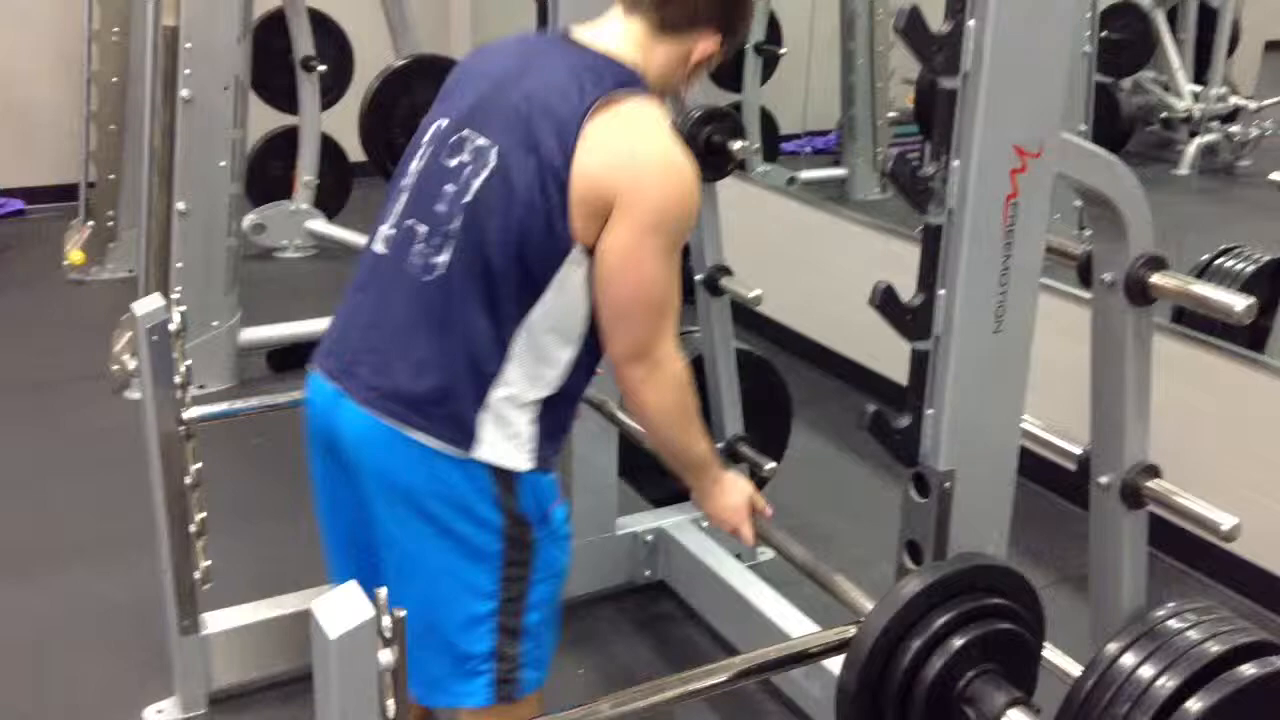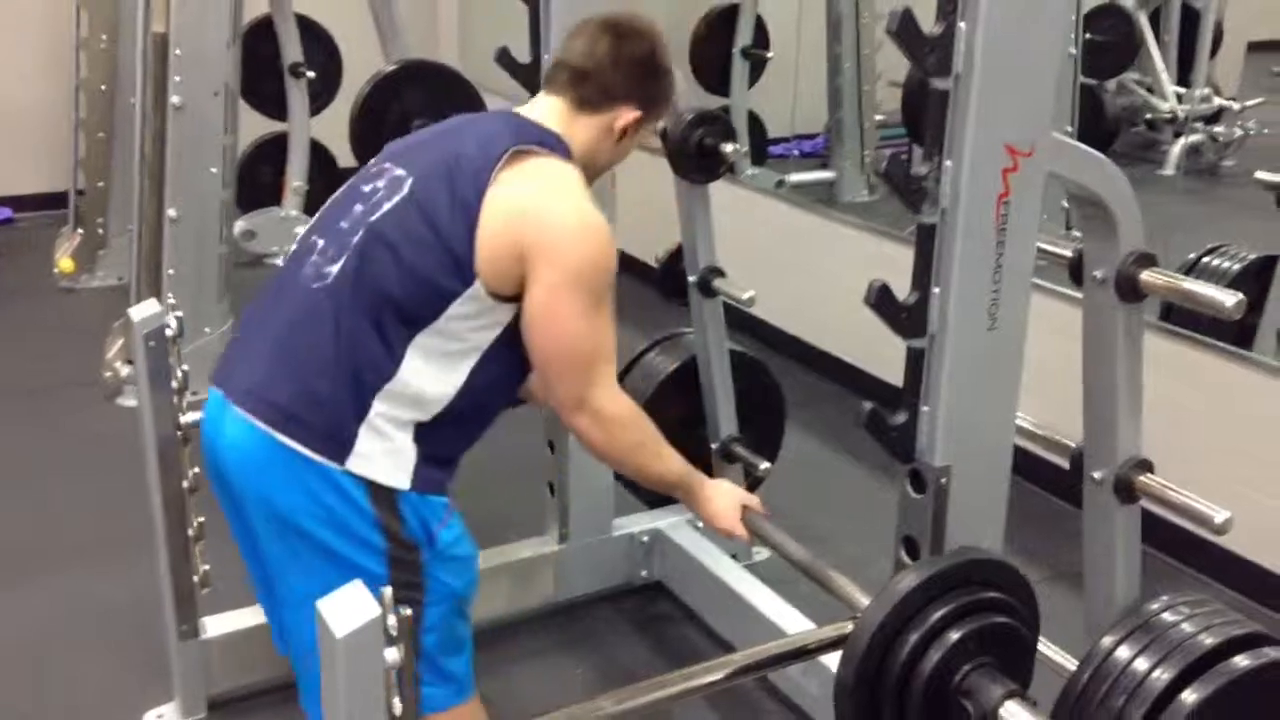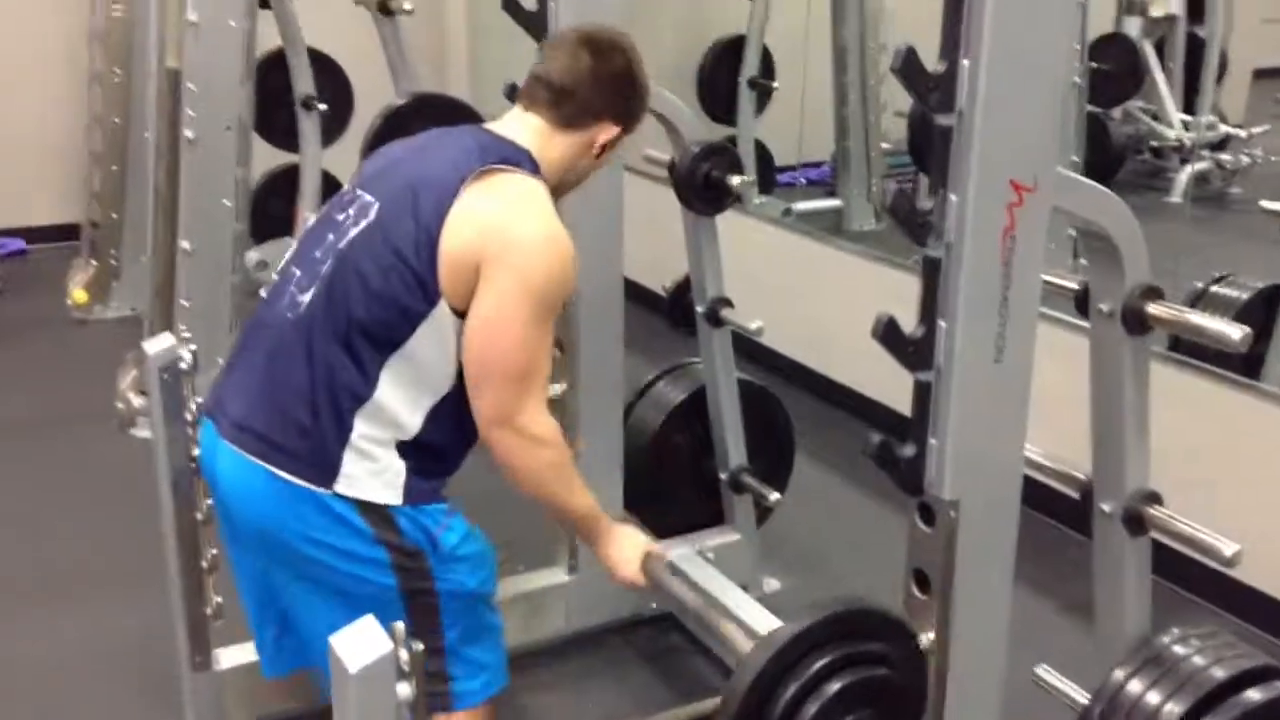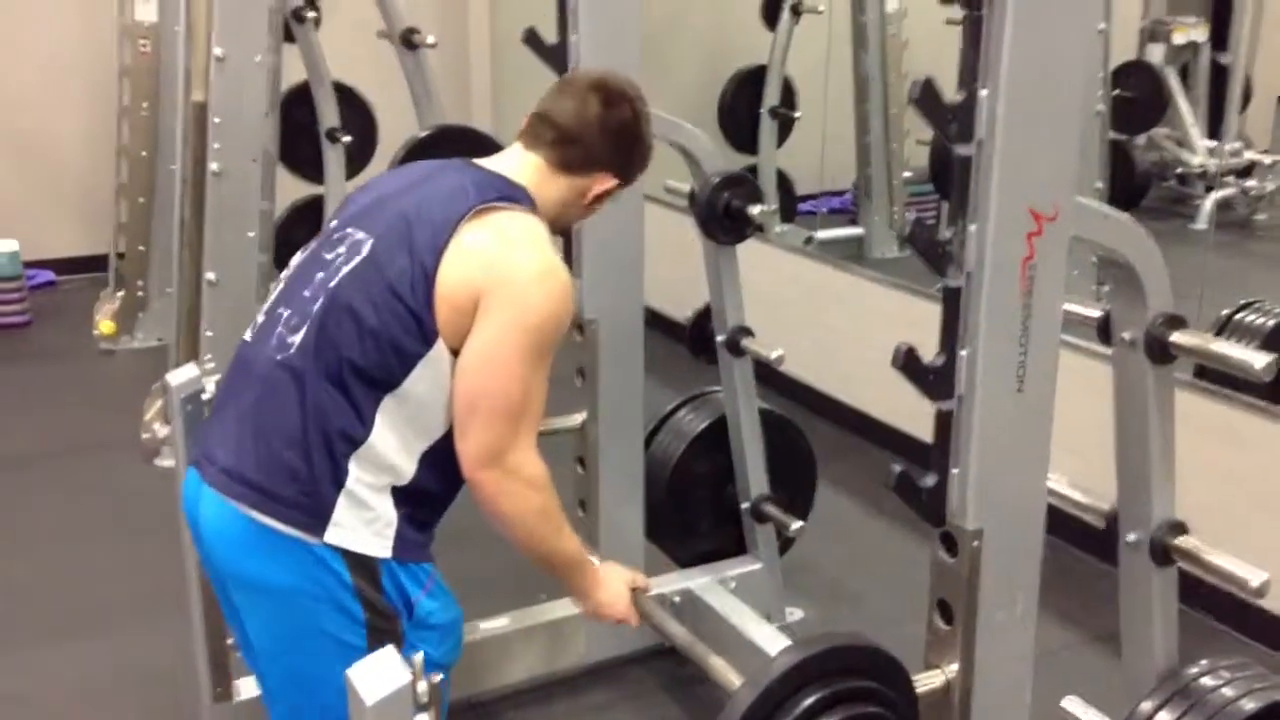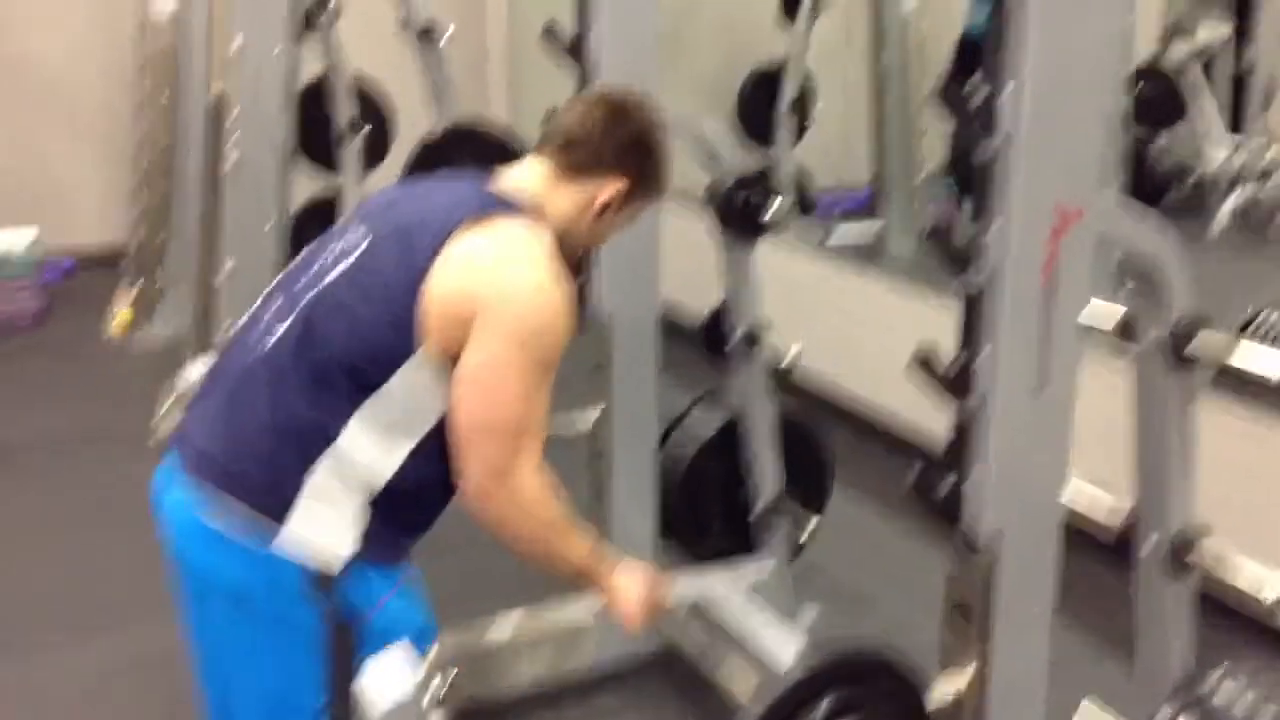
dt=0.5s
person 1, frame 1
left shoulder: (493, 62)
right shoulder: (647, 156)
right elbow: (642, 359)
right wrist: (710, 481)
left hip: (341, 391)
right hip: (450, 443)
left knee: (404, 651)
person 1, frame 2
left shoulder: (450, 138)
right shoulder: (562, 217)
right elbow: (587, 405)
left wrist: (536, 384)
right wrist: (697, 489)
left hip: (239, 413)
right hip: (333, 457)
person 1, frame 3
left shoulder: (425, 150)
right shoulder: (526, 228)
right elbow: (508, 421)
right wrist: (603, 535)
left hip: (236, 442)
right hip: (328, 484)
person 1, frame 4
left shoulder: (408, 183)
right shoulder: (524, 267)
right elbow: (494, 463)
right wrist: (587, 577)
left hip: (221, 486)
right hip: (315, 531)
person 1, frame 5
left shoulder: (434, 196)
right shoulder: (525, 280)
right elbow: (495, 479)
right wrist: (605, 577)
left hip: (203, 481)
right hip: (285, 527)
